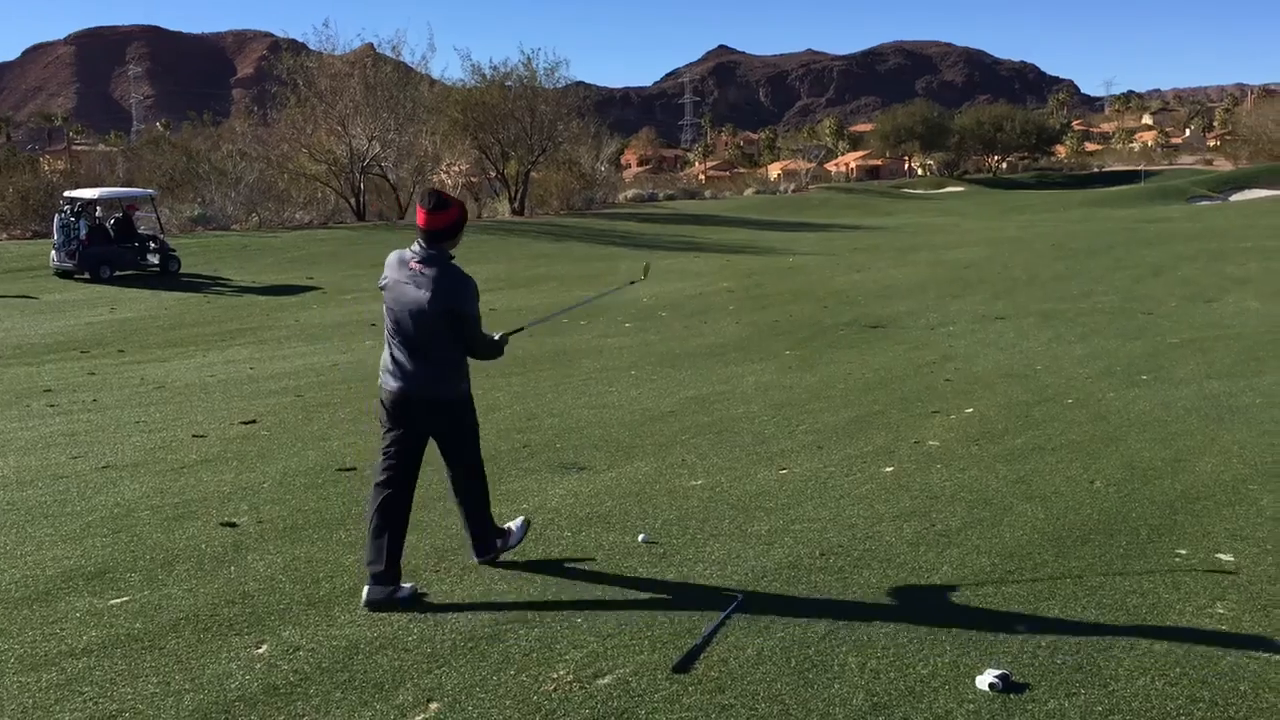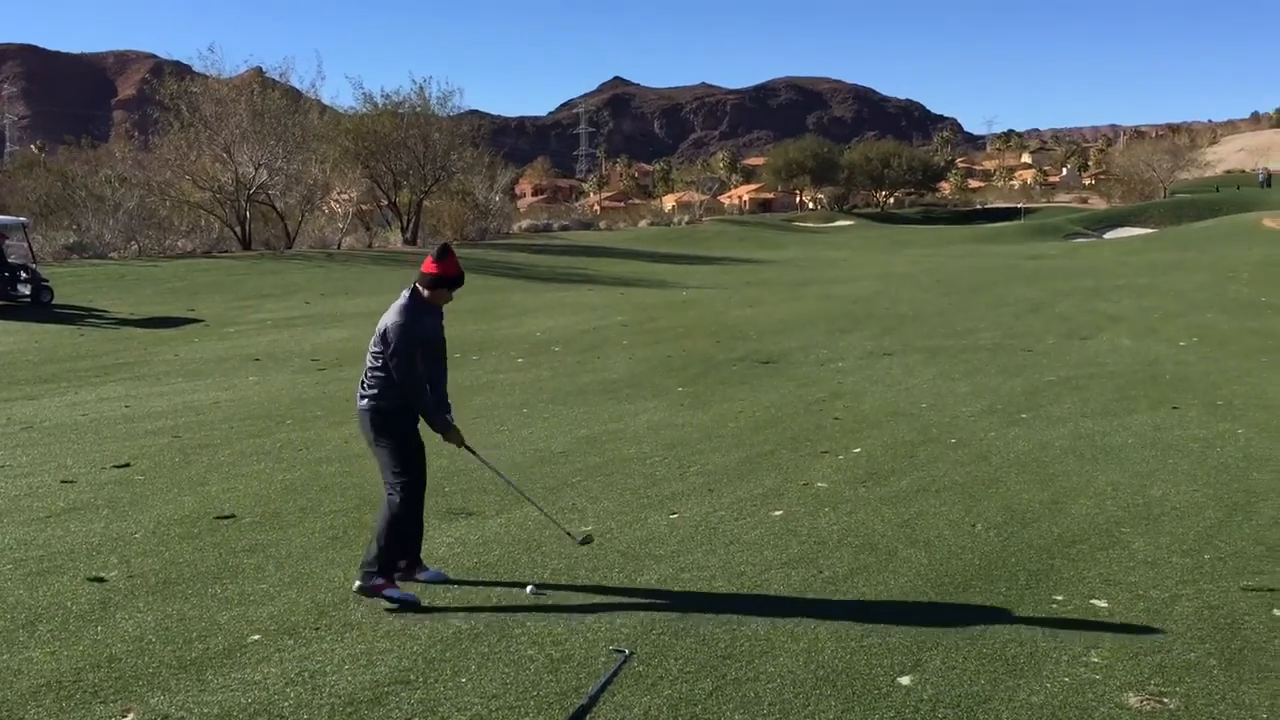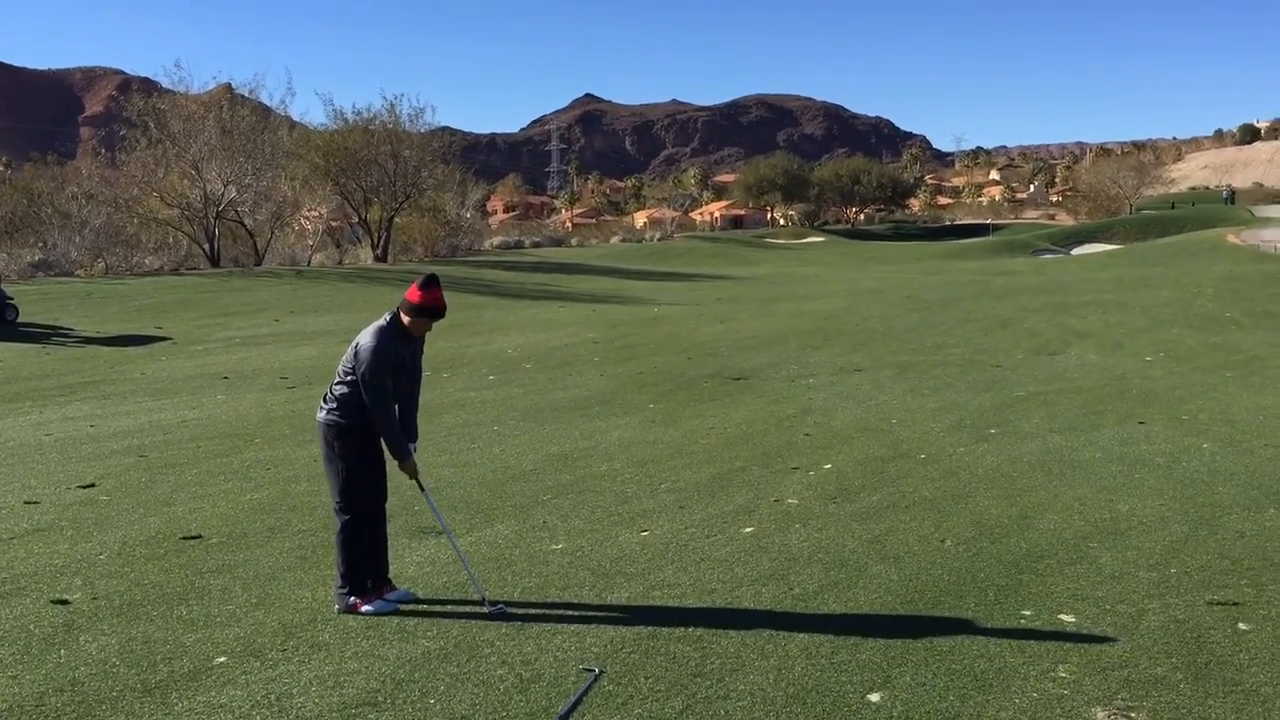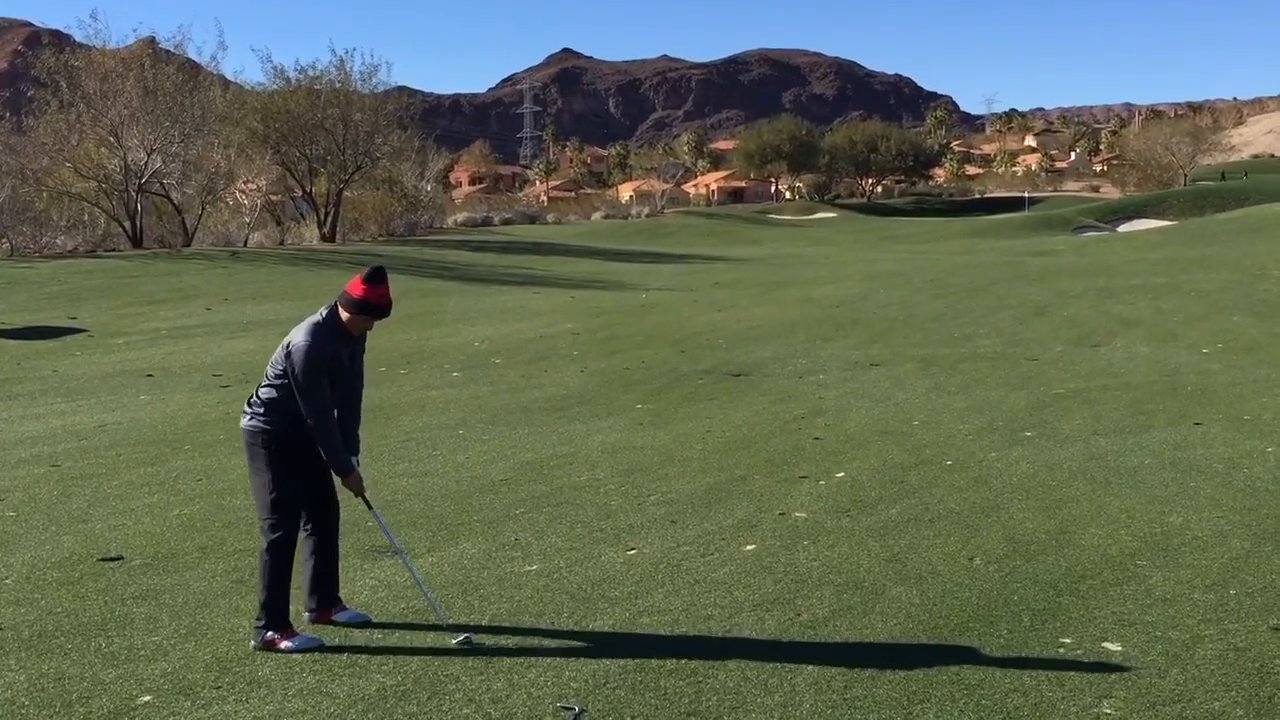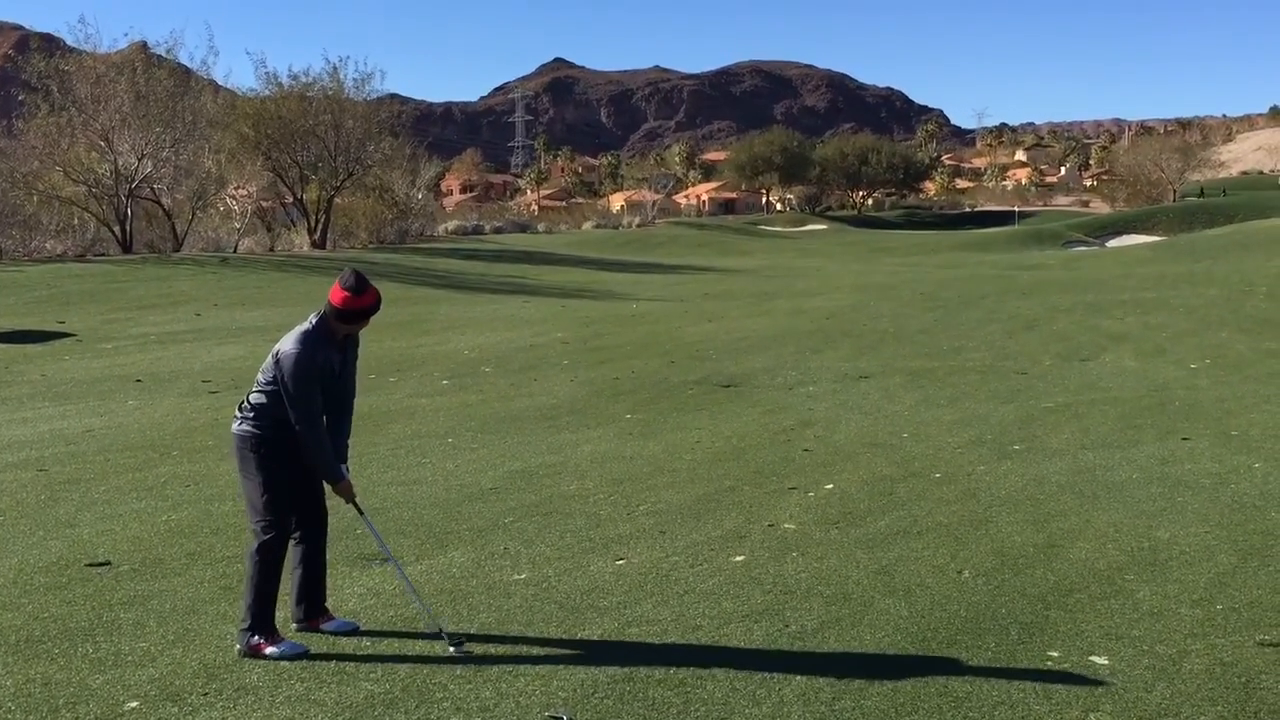
dt=1s
person 1, frame 1
left shoulder: (394, 264)
right shoulder: (457, 284)
right elbow: (475, 346)
left wrist: (485, 340)
right wrist: (497, 344)
left hip: (397, 392)
right hip: (446, 396)
left knee: (393, 482)
right knee: (467, 475)
left ankle: (382, 580)
right ankle: (488, 543)
person 1, frame 2
left shoulder: (431, 310)
right shoulder: (401, 323)
left elbow: (436, 368)
right elbow: (412, 384)
left wrist: (444, 416)
right wrist: (441, 425)
left hip: (401, 408)
right hip: (382, 411)
left knee: (415, 484)
right knee: (403, 489)
left ankle: (407, 562)
right ankle: (373, 574)
person 1, frame 3
left shoulder: (412, 337)
right shoulder: (376, 344)
left elbow: (409, 392)
right elbow: (381, 406)
left wrist: (409, 443)
right wrist: (402, 454)
left hip: (365, 426)
right hip: (341, 425)
left knee: (375, 505)
right knee: (352, 508)
left ankle: (377, 582)
right ankle: (350, 593)
person 1, frame 4
left shoulder: (352, 335)
right shoulder: (309, 343)
left elbow: (349, 397)
right elbow: (319, 414)
left wrist: (351, 456)
right wrist: (344, 469)
left hip: (300, 432)
right hip: (270, 433)
left knee: (324, 513)
right knee: (282, 527)
left ankle: (323, 603)
right ankle: (270, 628)
person 1, frame 5
left shoulder: (344, 340)
right shoulder: (299, 351)
left elbow: (341, 403)
right elbow: (308, 421)
left wrist: (339, 463)
right wrist: (334, 476)
left hip: (291, 438)
right hip: (261, 439)
left knee: (313, 521)
right knee: (273, 531)
left ankle: (310, 611)
right ankle: (255, 632)
